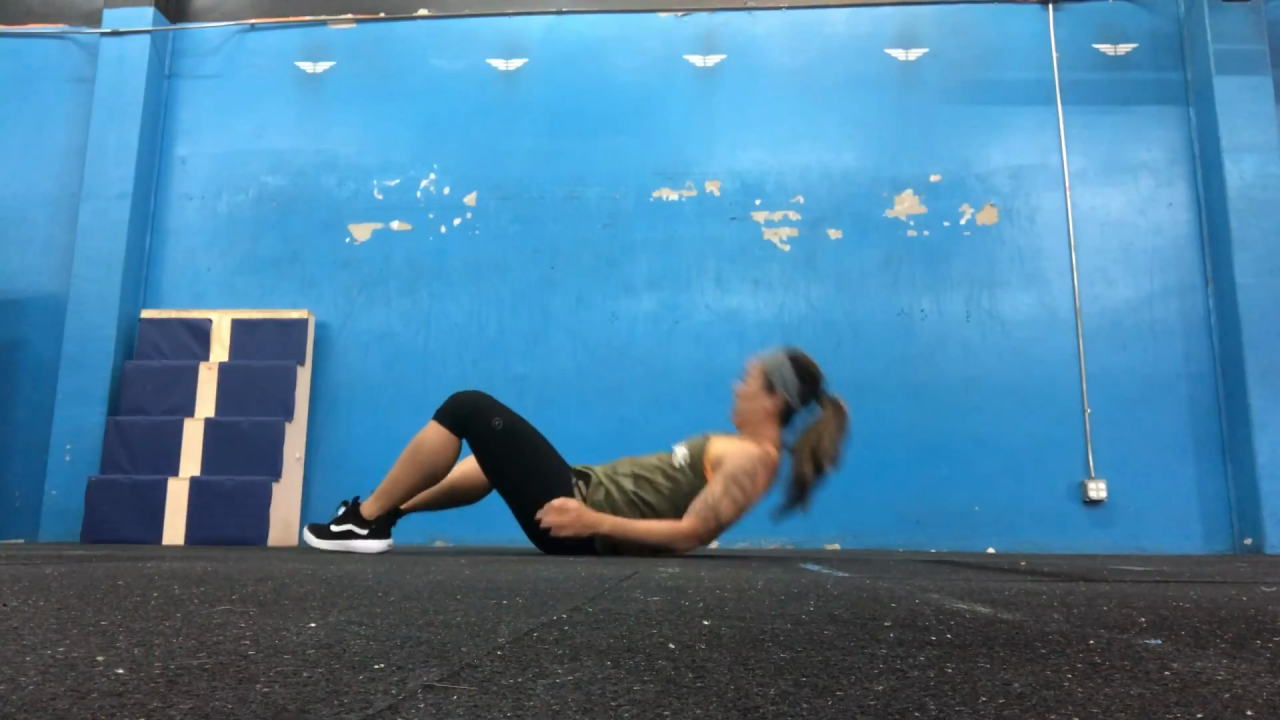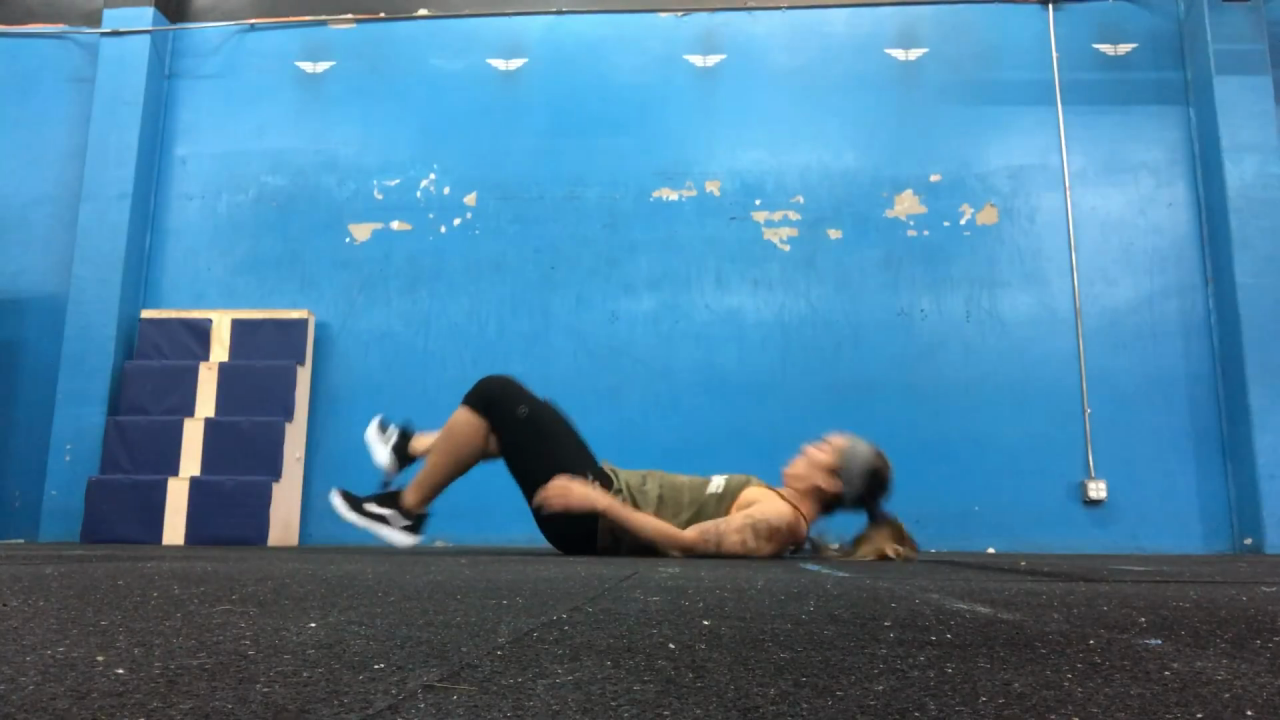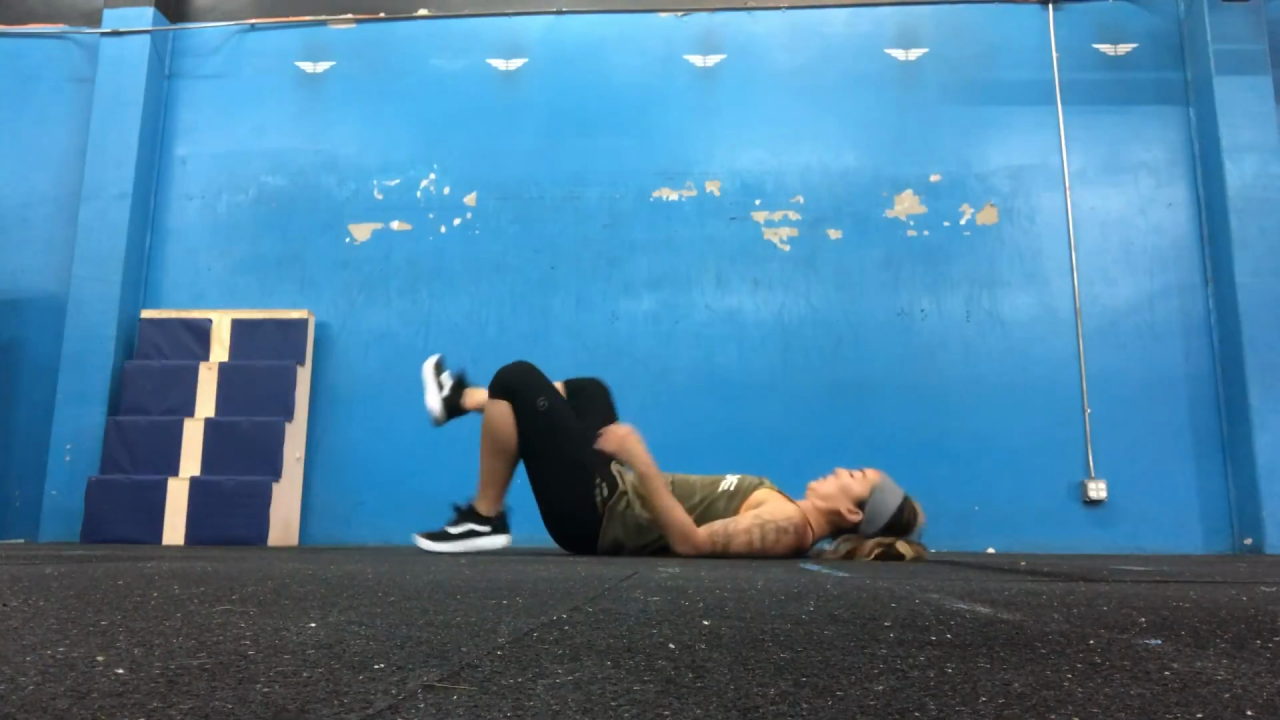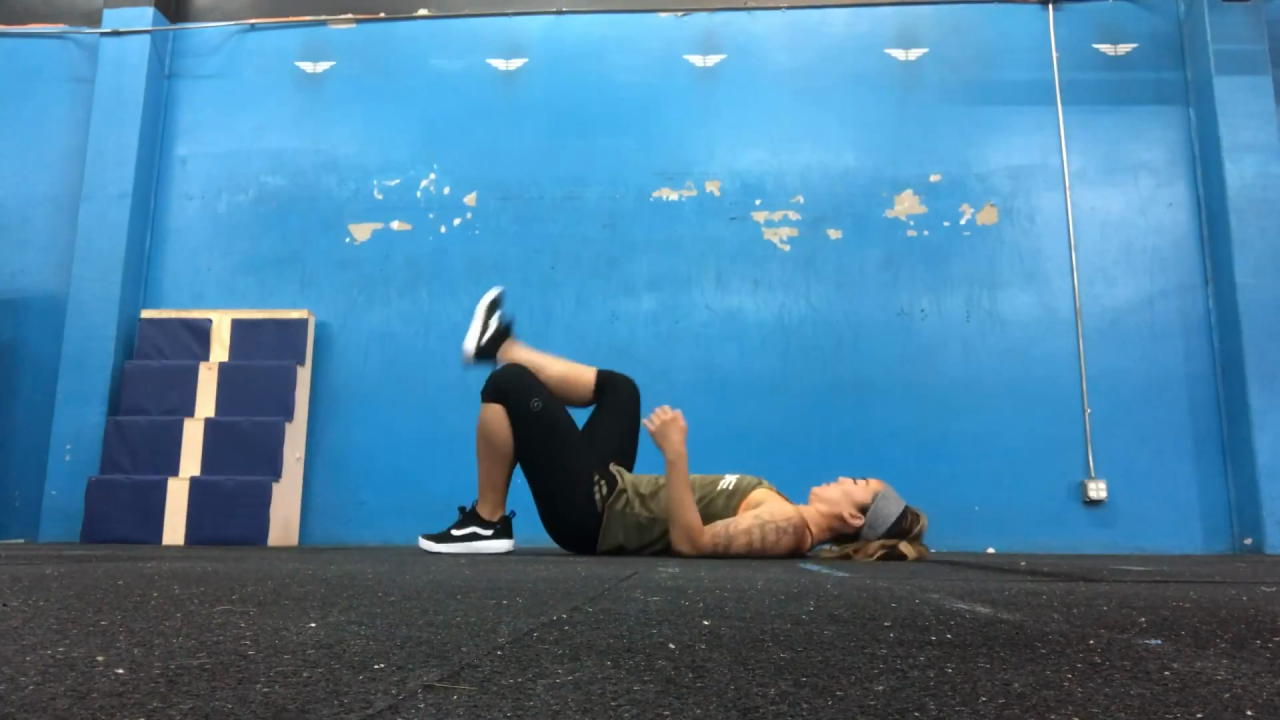
dt=0.2s
person 1, frame 1
left shoulder: (752, 464)
right shoulder: (745, 451)
left elbow: (686, 532)
left wrist: (595, 523)
left hip: (584, 517)
right hip: (584, 490)
left knee: (467, 408)
right knee: (486, 456)
left ankle: (369, 522)
right ankle: (394, 505)
person 1, frame 2
left shoulder: (778, 522)
right shoulder: (779, 507)
left elbow: (682, 541)
left wrist: (598, 502)
left hip: (589, 522)
right hip: (603, 499)
left knee: (495, 392)
right knee: (526, 413)
left ankle: (403, 508)
right ankle: (407, 450)
person 1, frame 3
left shoulder: (788, 528)
right shoulder: (791, 514)
left elbow: (687, 540)
left wrist: (643, 464)
left hip: (594, 514)
right hip: (610, 498)
left knee: (519, 377)
right knee: (587, 391)
left ankle: (484, 522)
right ankle: (460, 400)
person 1, frame 4
left shoulder: (787, 531)
right shoulder: (793, 518)
left elbow: (688, 540)
left wrist: (674, 454)
left hip: (592, 514)
right hip: (609, 497)
left knee: (508, 385)
right knee: (617, 388)
left ankle: (486, 525)
right ankle: (498, 344)
